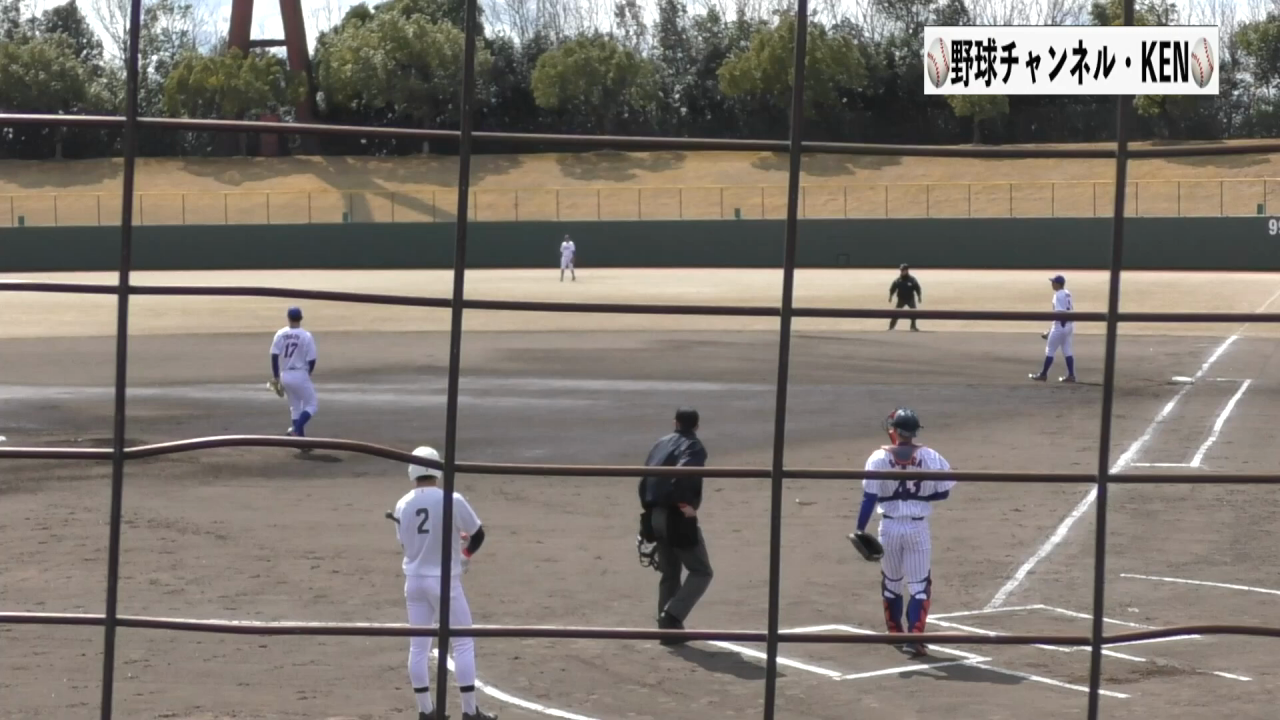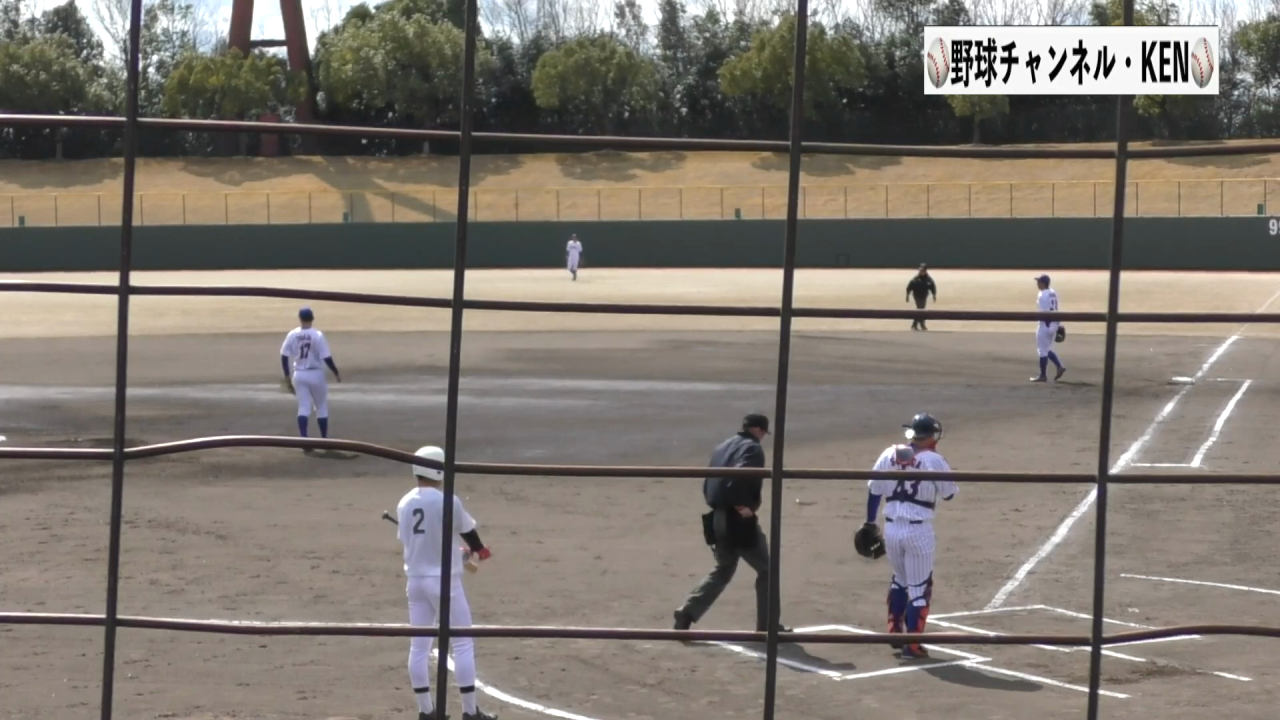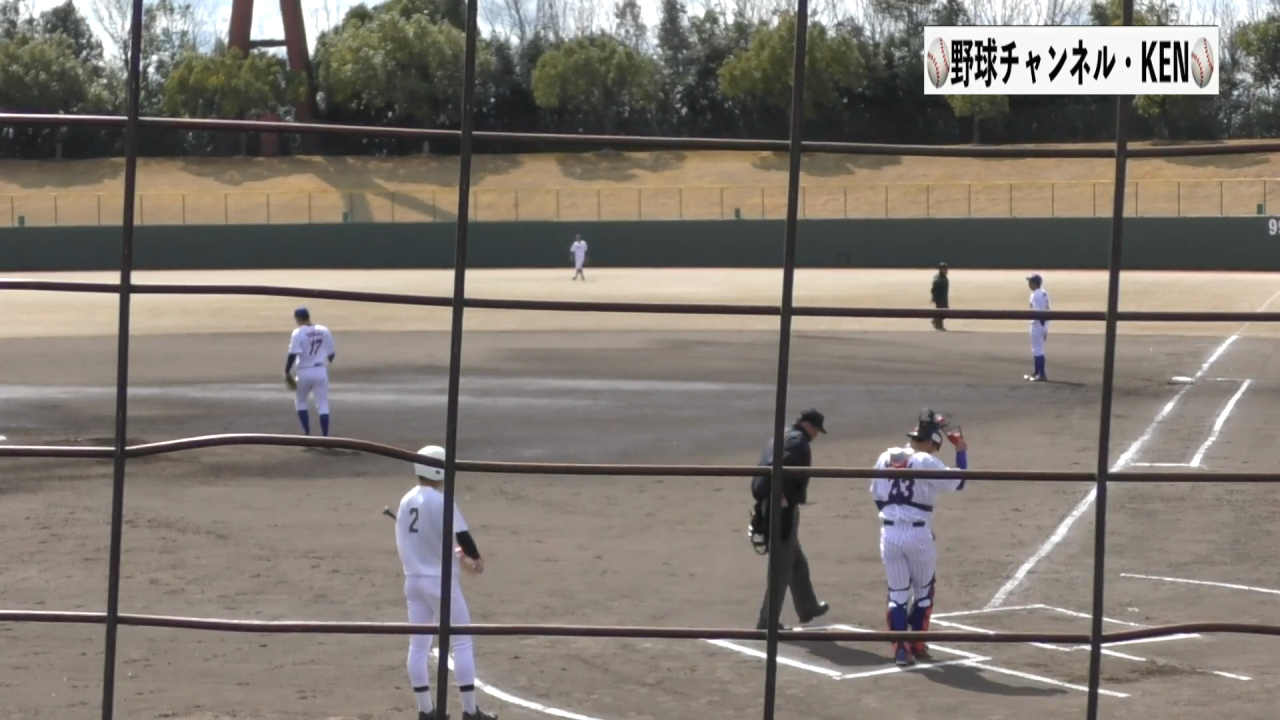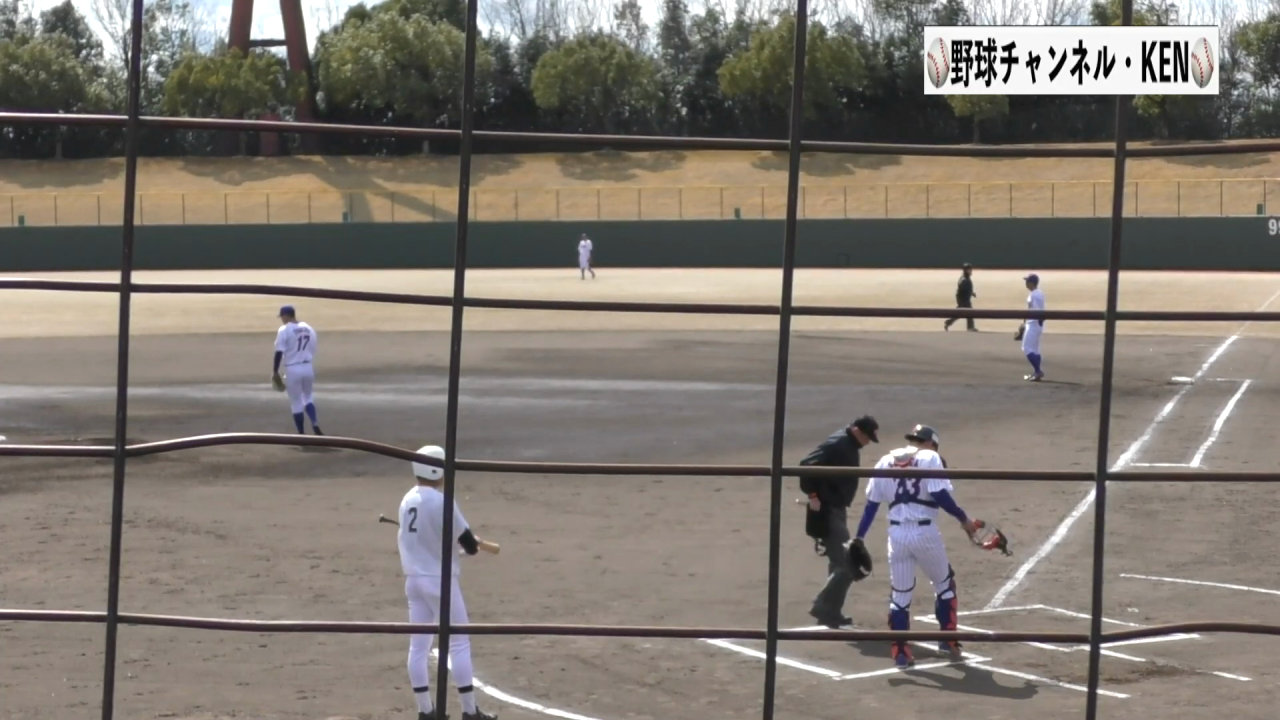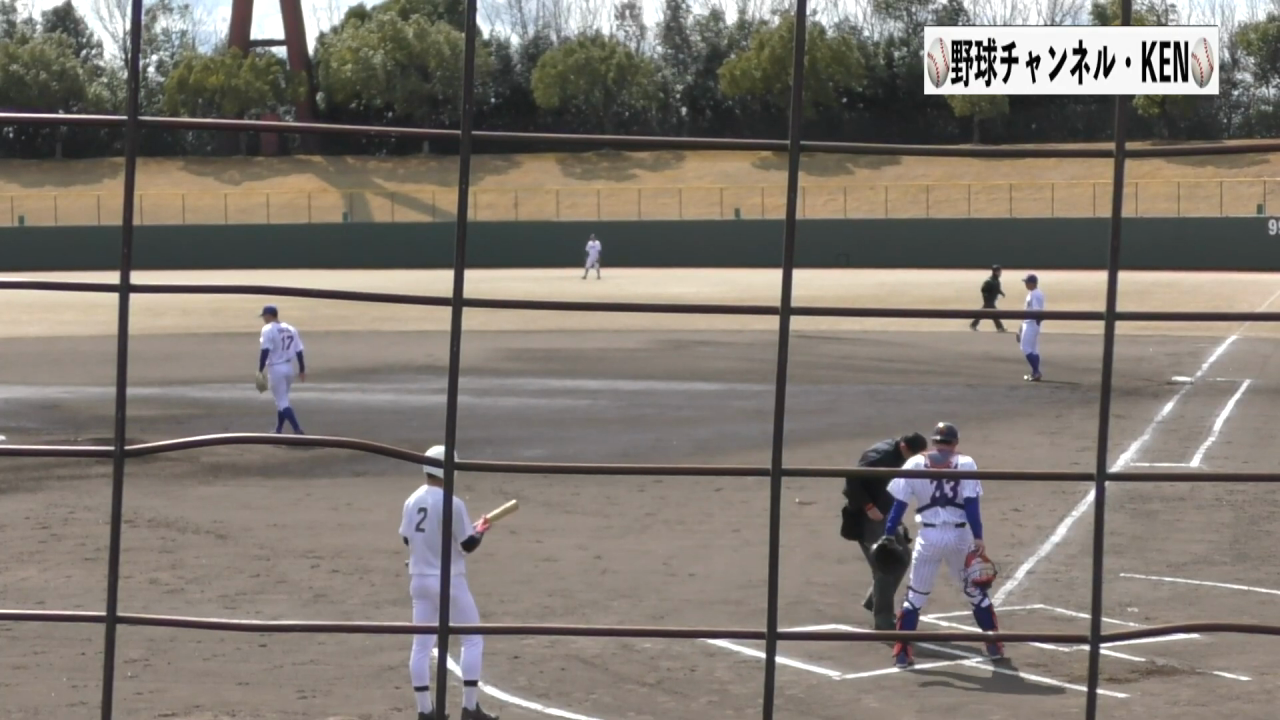
dt=0.4s
person 1, frame 1
left shoulder: (403, 505)
right shoulder: (453, 501)
left elbow: (406, 543)
right elbow: (477, 534)
right wrist: (467, 552)
left hip: (415, 581)
right hip: (444, 581)
left knee: (418, 646)
right knee: (463, 643)
person 1, frame 2
left shoulder: (404, 504)
right shoulder: (448, 501)
left elbow: (407, 540)
right elbow: (468, 534)
right wrist: (481, 550)
left hip: (415, 580)
right hip: (444, 581)
left knee: (419, 646)
right knee: (462, 644)
person 1, frame 3
left shoulder: (406, 501)
right shoulder: (441, 502)
right elbow: (463, 538)
right wrist: (475, 557)
left hip: (414, 579)
right hip: (440, 580)
left knee: (418, 645)
right knee: (462, 643)
person 1, frame 4
left shoulder: (407, 500)
right shoulder: (442, 502)
right elbow: (466, 540)
left wrist: (456, 543)
right wrist: (473, 547)
left hip: (414, 580)
right hip: (440, 581)
left knee: (418, 646)
right knee: (459, 645)
person 1, frame 5
left shoulder: (412, 501)
right shoulder: (453, 504)
right elbow: (469, 545)
right wrist: (480, 531)
left hip: (420, 580)
right hip: (449, 581)
left knee: (422, 645)
right knee: (472, 639)
person 2, frame 1
left shoulder: (880, 457)
right shoulder: (930, 456)
left elbow: (870, 495)
right elbow: (943, 492)
left wrist: (860, 528)
right wrist: (919, 495)
left hip: (890, 527)
right hip: (918, 528)
left knee: (892, 582)
right knee: (920, 585)
left ankle: (896, 636)
right ankle: (914, 638)
person 2, frame 2
left shoulder: (888, 455)
right shoulder: (933, 460)
left elbow: (874, 492)
right elbow: (948, 493)
left wrist: (869, 522)
left hip: (891, 528)
right hip: (919, 531)
left knee: (899, 580)
right knee: (918, 588)
left ankle: (895, 628)
right ankle: (911, 643)
person 2, frame 3
left shoulder: (884, 458)
right shoulder: (925, 461)
right elbow: (957, 484)
right wrist: (960, 451)
left hip: (889, 534)
right hip: (917, 534)
left knee: (897, 593)
right knee: (923, 590)
left ankle: (901, 648)
right ankle: (916, 644)
person 2, frame 4
left shoulder: (886, 462)
right shoulder: (930, 458)
left elbow: (871, 502)
right elbow: (940, 496)
left wrist: (859, 536)
right wrist: (964, 519)
left hip: (897, 534)
right hip: (925, 533)
left knee: (900, 594)
right knee: (944, 584)
left ankle: (900, 652)
right ankle: (948, 641)
person 2, frame 5
left shoulder: (916, 463)
right shoulder: (966, 463)
left elbow: (900, 503)
right elbow: (971, 503)
left wrist: (890, 537)
right wrist: (979, 539)
left hip: (929, 537)
right hip: (959, 536)
left knee: (915, 595)
right knee: (976, 591)
left ankle: (901, 652)
right ankle: (993, 645)
person 3, frame 1
left shoulder: (659, 444)
right shoulder: (695, 448)
left elbow: (645, 482)
right elbow: (683, 476)
left wrist: (651, 510)
right wrist: (684, 504)
left hip: (657, 517)
right hip: (680, 520)
left knee: (669, 575)
right knee: (702, 573)
left ankle: (669, 632)
right ankle: (673, 615)
person 3, frame 2
left shoulder: (722, 447)
right shoulder: (753, 449)
left elbow: (709, 484)
right elbow: (739, 478)
left wrist: (720, 506)
right wrist: (743, 506)
left hip: (719, 517)
right hip: (741, 520)
left knee: (721, 572)
right knee: (765, 570)
left ankle: (687, 614)
right ankle: (766, 626)
person 3, frame 3
left shoulder: (784, 438)
right shoulder: (798, 442)
left elbow: (768, 469)
left wrist: (765, 499)
right wrist: (781, 496)
left hip: (770, 507)
right hip: (784, 509)
left knee: (797, 561)
right knee: (782, 569)
left ankle: (808, 609)
right ankle: (766, 623)
person 3, frame 4
left shoulder: (851, 446)
right shoulder: (837, 444)
right elbow: (805, 465)
right wrist: (811, 496)
left hip: (837, 509)
right hip: (828, 512)
left knee: (839, 561)
right knee: (847, 563)
left ankle: (832, 614)
right ankle: (822, 608)
person 3, frame 5
left shoulder: (897, 456)
right shoulder: (880, 456)
right elbow: (852, 480)
left wrist: (886, 507)
right wrist: (869, 507)
left hip: (880, 513)
right hip: (864, 515)
left ankle: (874, 601)
right ankle: (884, 622)
